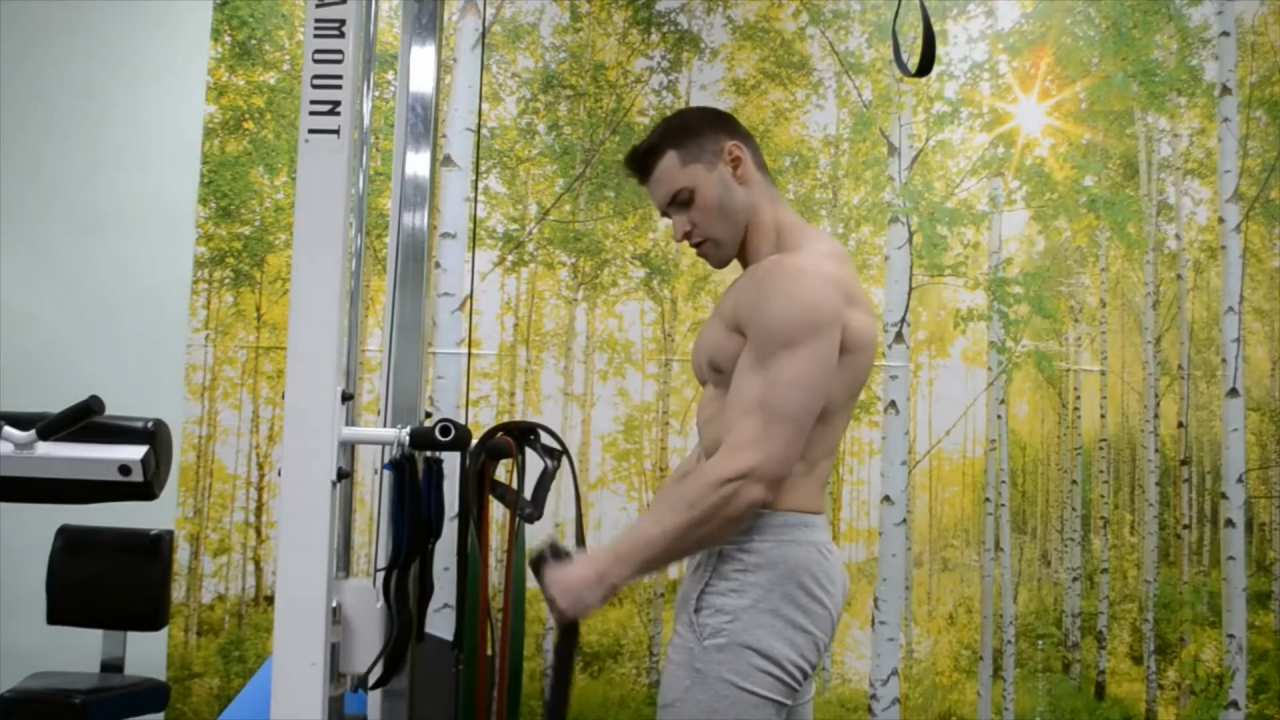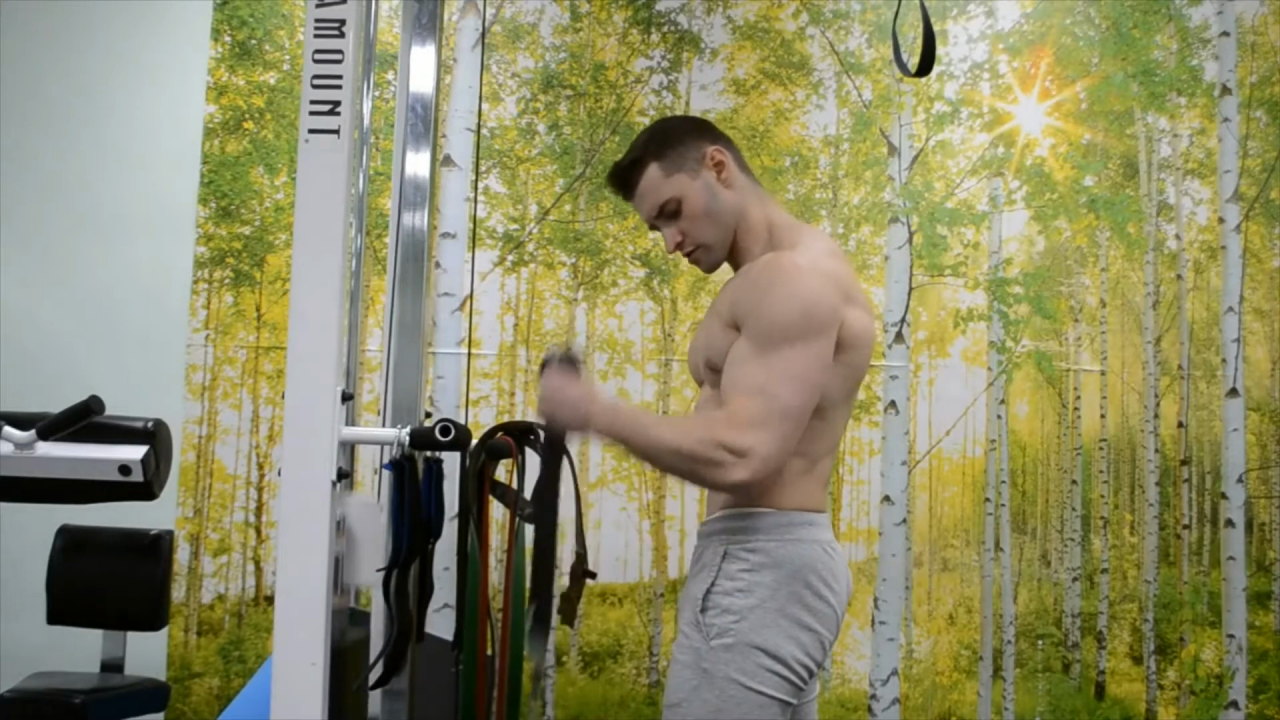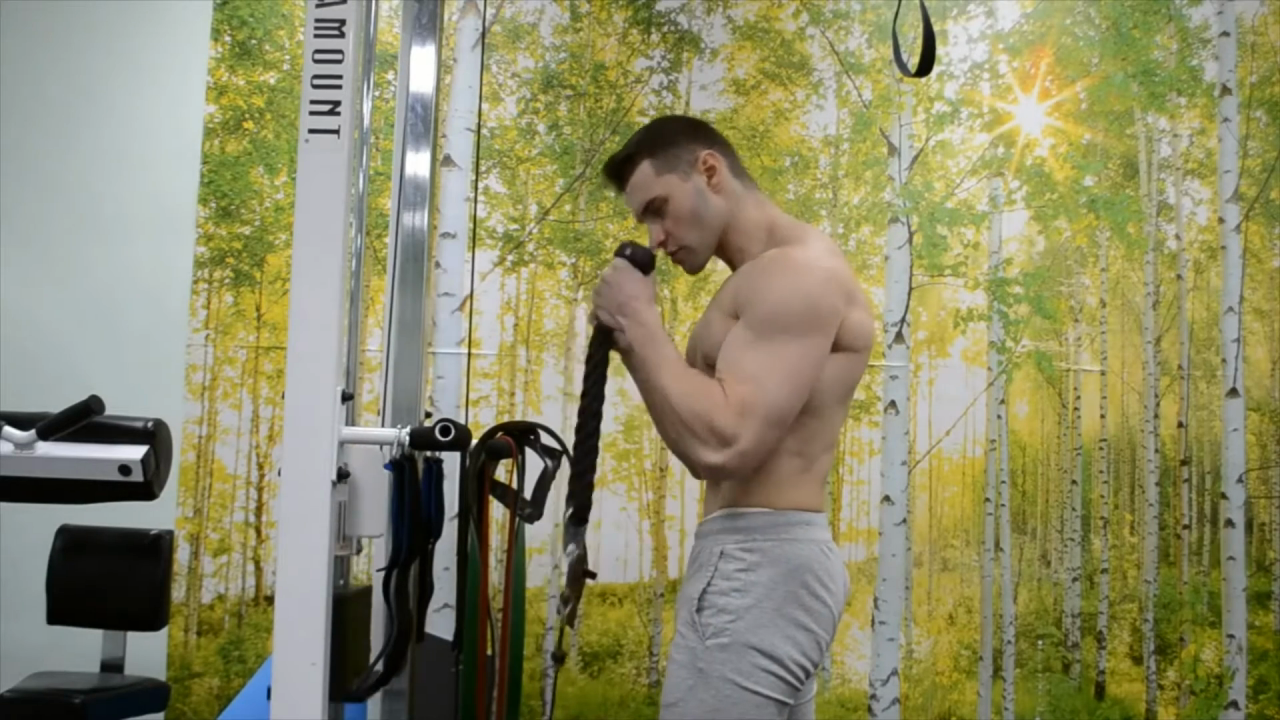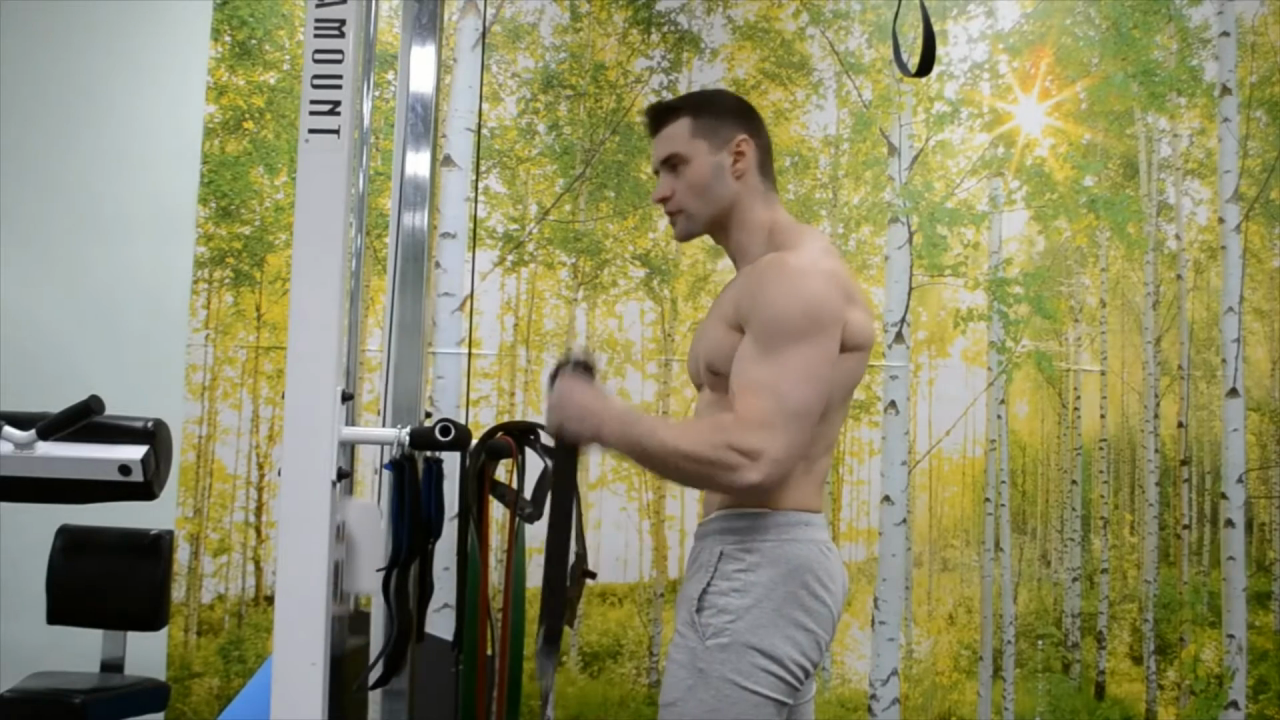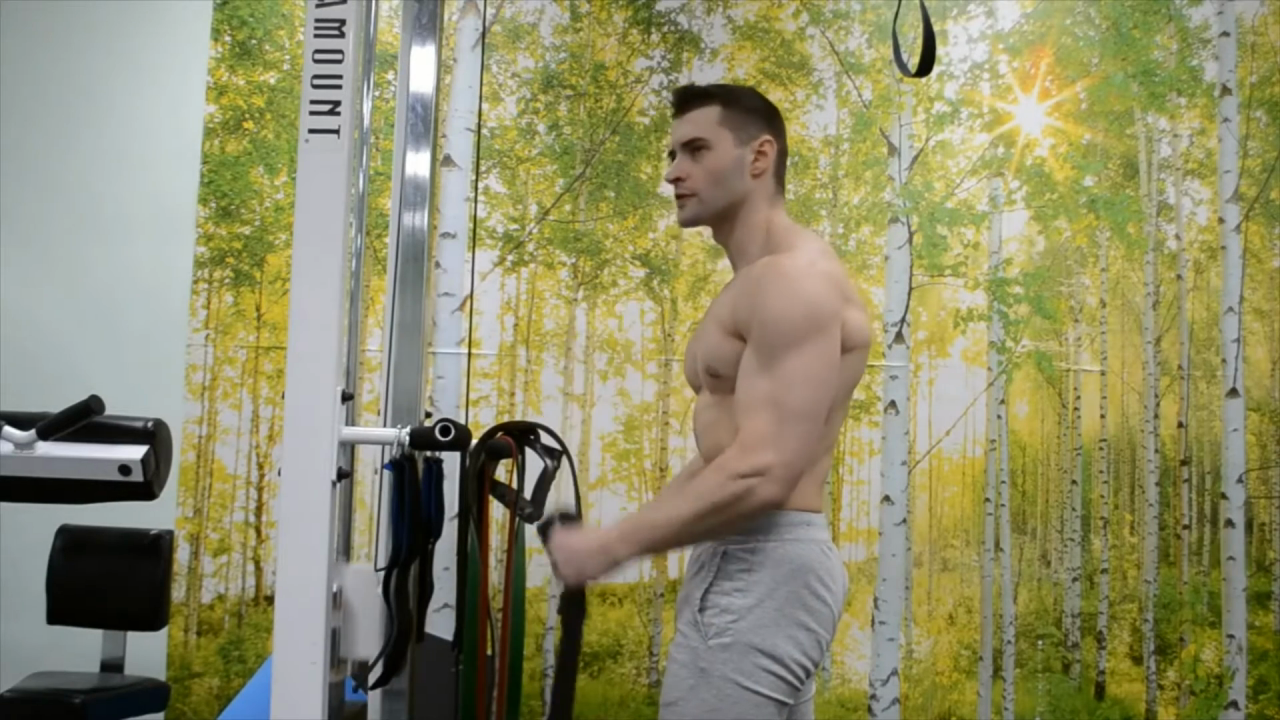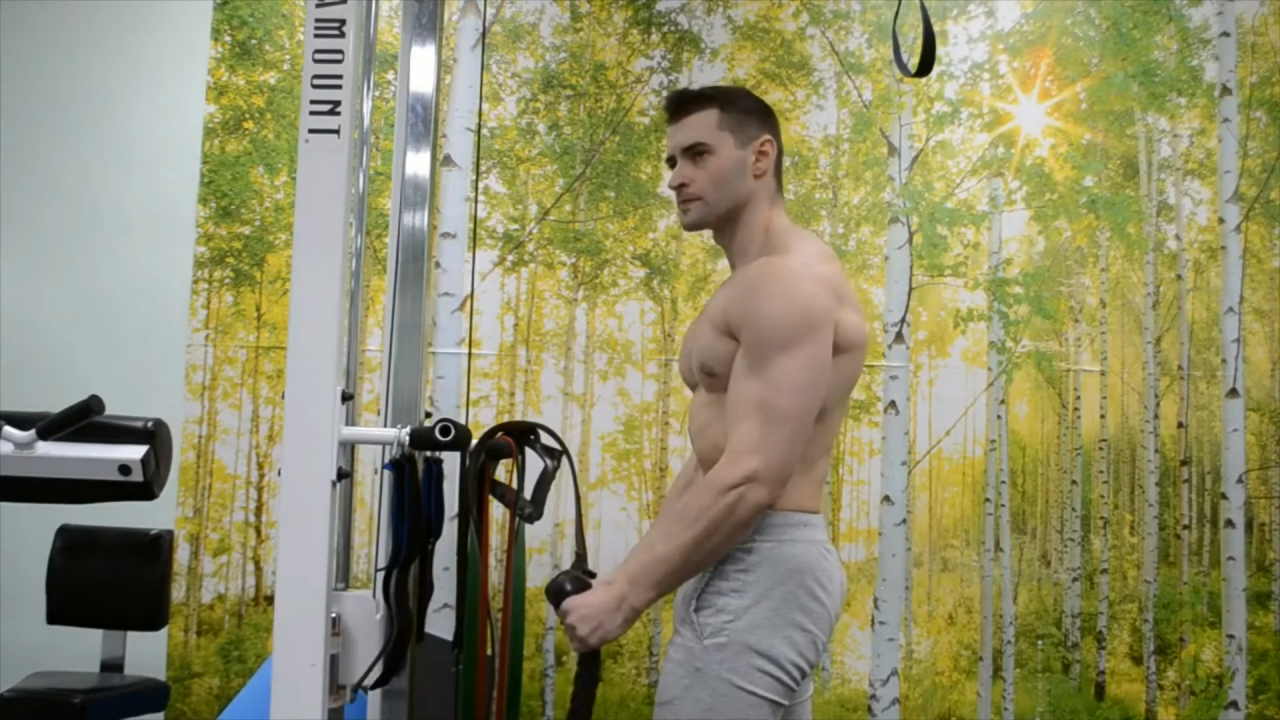
dt=0.3s
person 1, frame 1
left shoulder: (798, 279)
right shoulder: (780, 281)
left elbow: (747, 475)
right elbow: (721, 454)
left wrist: (606, 570)
right wrist: (619, 559)
left hip: (758, 570)
right hip: (770, 564)
person 1, frame 2
left shoulder: (795, 275)
right shoulder: (776, 279)
left elbow: (739, 456)
right elbow: (729, 441)
left wrist: (595, 411)
right wrist: (607, 415)
left hip: (762, 569)
right hip: (770, 564)
person 1, frame 3
left shoulder: (797, 271)
right shoulder: (771, 278)
left elbow: (722, 445)
right elbow: (710, 437)
left wrist: (639, 325)
right wrist: (638, 339)
left hip: (759, 568)
right hip: (764, 562)
person 1, frame 4
left shoulder: (796, 276)
right shoulder: (768, 282)
left elbow: (751, 458)
left wrist: (605, 419)
right wrist: (616, 422)
left hip: (757, 568)
right hip: (763, 563)
person 1, frame 5
left shoulder: (793, 278)
right shoulder: (758, 286)
left elbow: (762, 473)
left wrist: (611, 543)
right wrist: (624, 538)
left hip: (760, 570)
right hip: (761, 565)
person 1, frame 6
left shoulder: (789, 280)
right shoulder: (756, 287)
left elbow: (752, 479)
left wrist: (626, 594)
right wrist: (629, 577)
left hip: (757, 571)
right hip: (763, 567)
